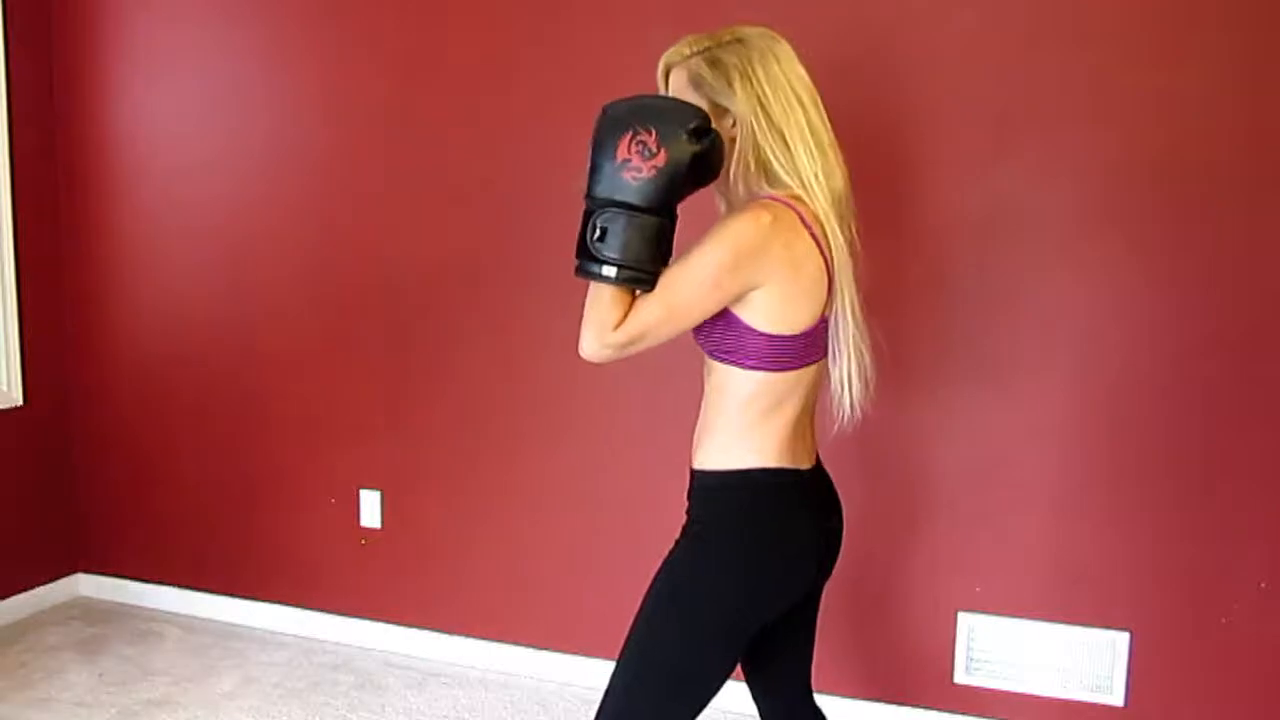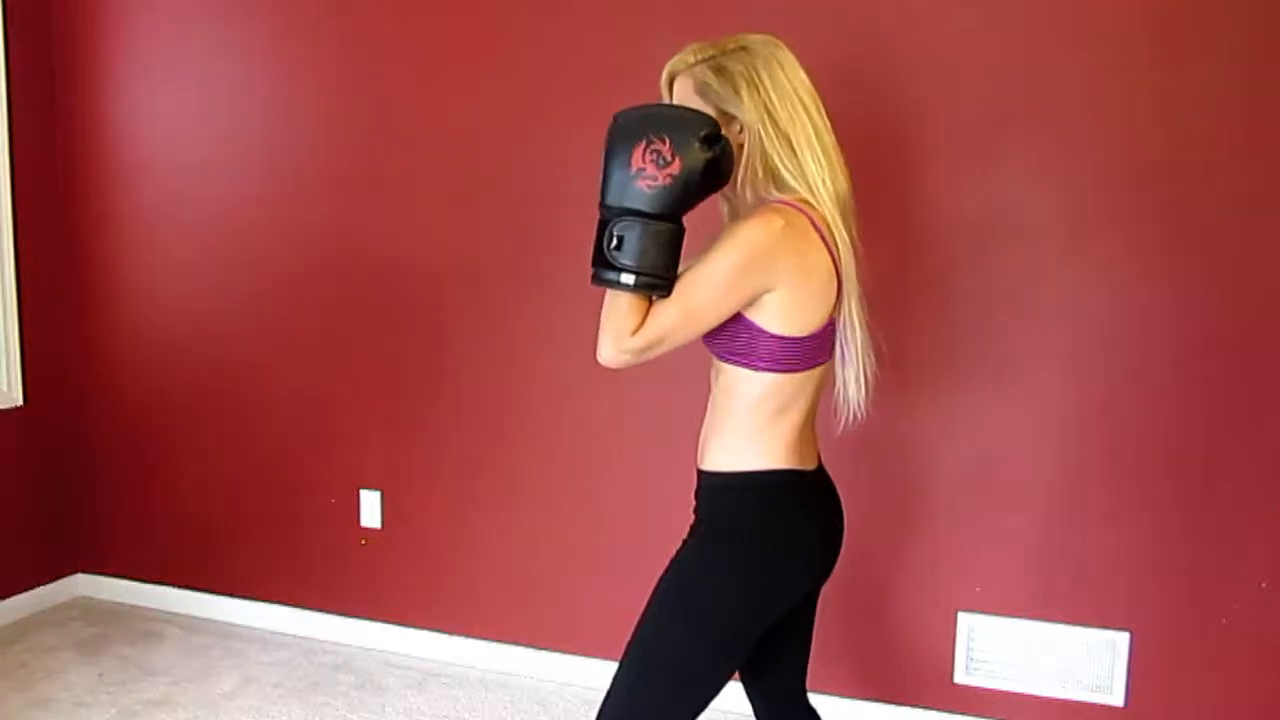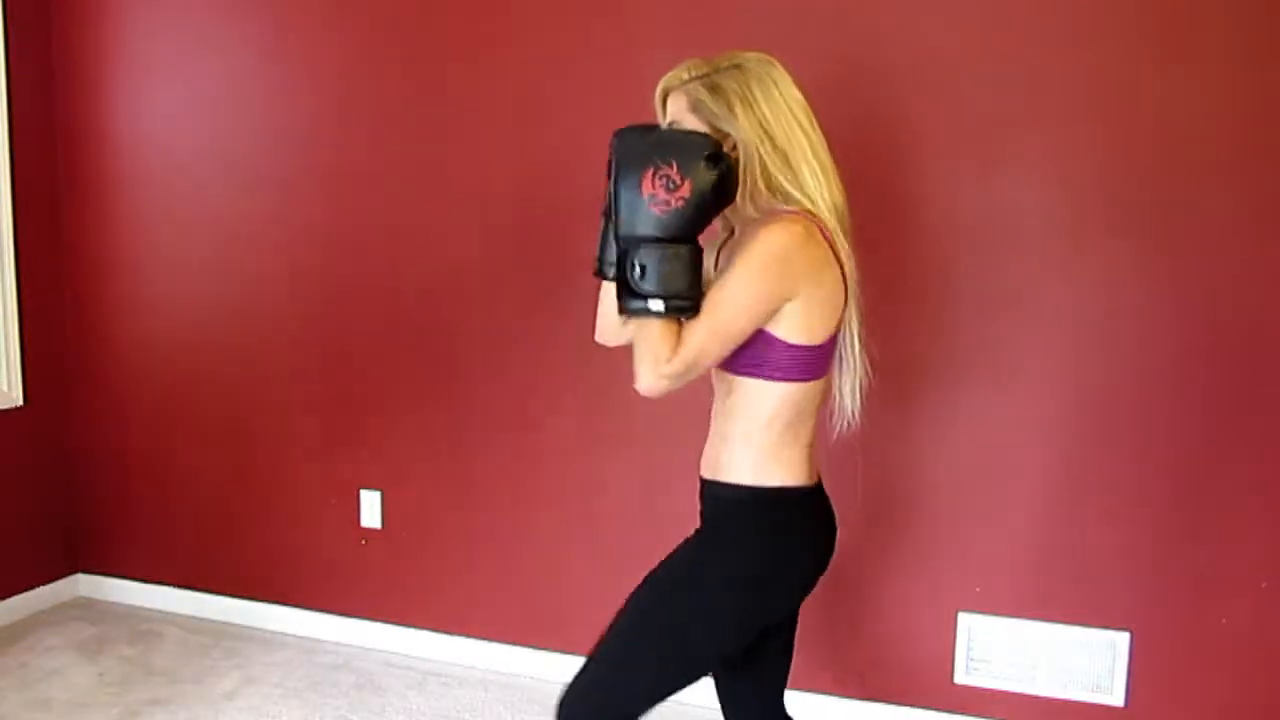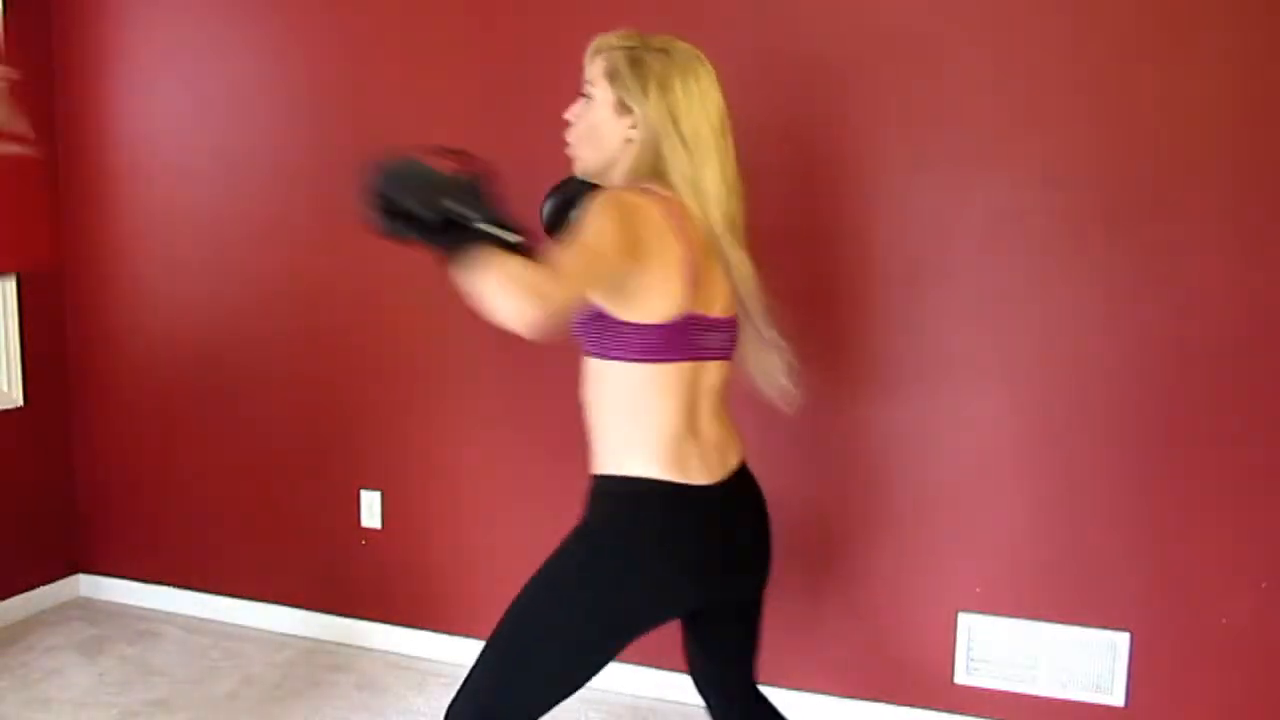
dt=0.3s
person 1, frame 1
left shoulder: (759, 231)
right shoulder: (799, 218)
left elbow: (603, 339)
right elbow: (663, 308)
left wrist: (626, 206)
right wrist: (643, 203)
left hip: (745, 523)
right hip: (797, 511)
person 1, frame 2
left shoulder: (770, 234)
right shoulder: (802, 222)
left elbow: (621, 345)
right elbow: (669, 316)
left hip: (750, 524)
right hip: (796, 512)
person 1, frame 3
left shoulder: (785, 242)
right shoulder: (746, 233)
left elbow: (656, 373)
right elbow: (614, 327)
left wrist: (663, 230)
right wrist: (632, 214)
left hip: (756, 530)
right hip: (778, 525)
person 1, frame 4
left shoulder: (620, 214)
right shoulder: (691, 218)
left elbow: (521, 307)
left wrist: (462, 235)
left hip: (640, 526)
right hip: (727, 516)
